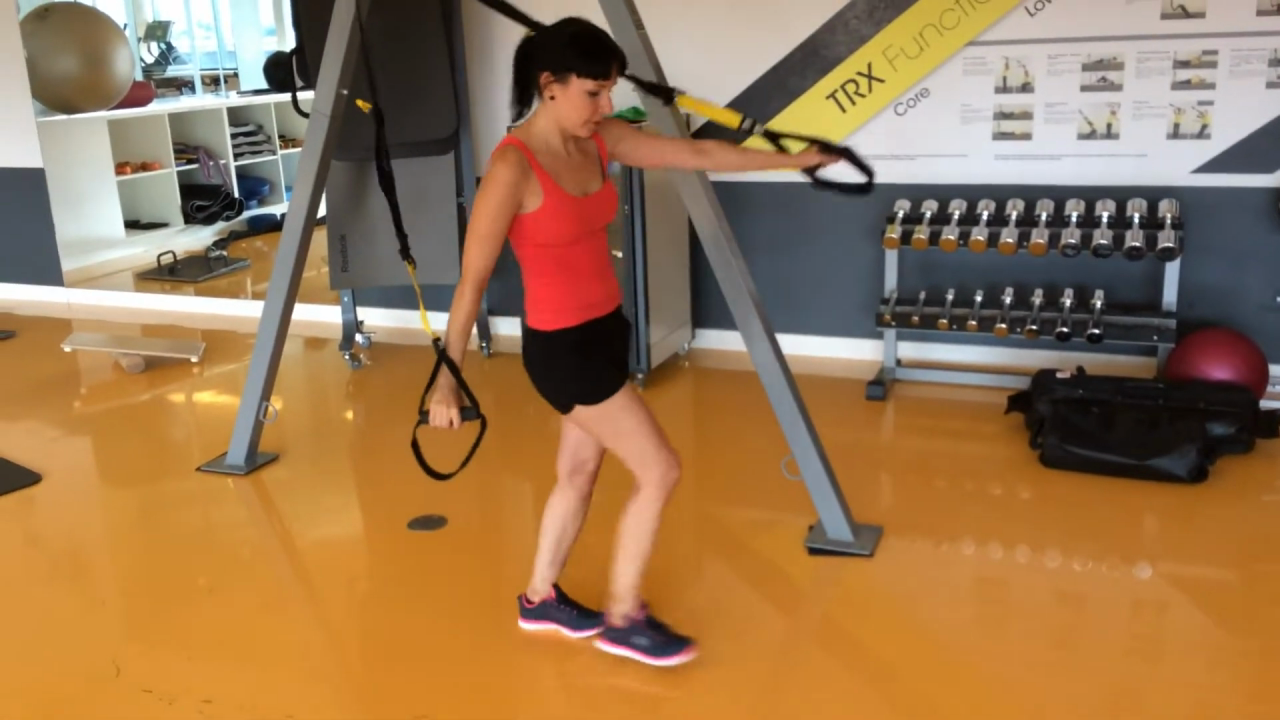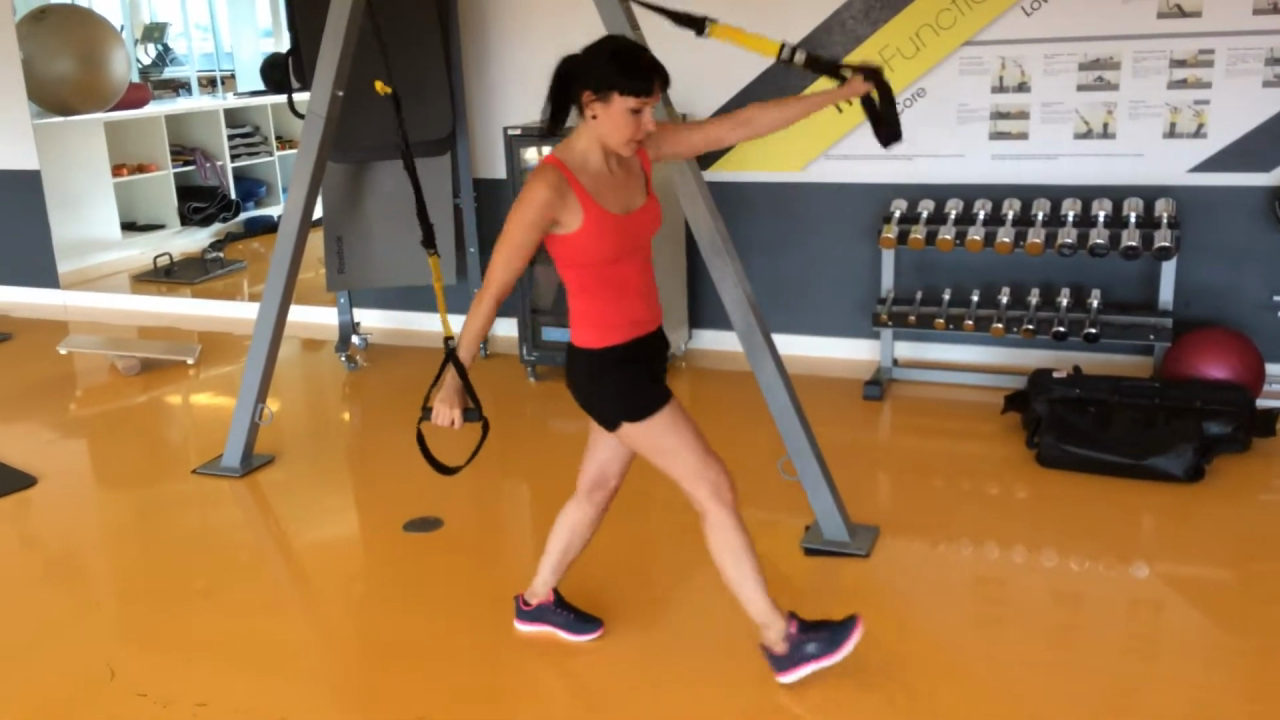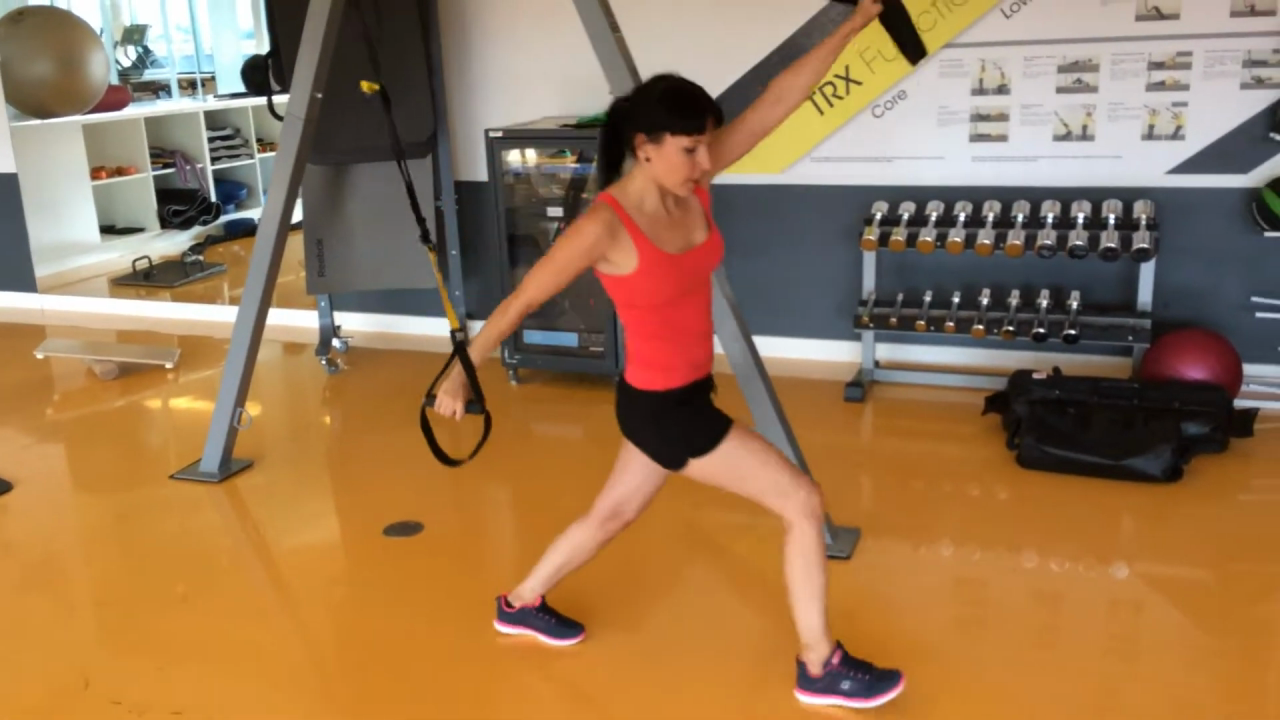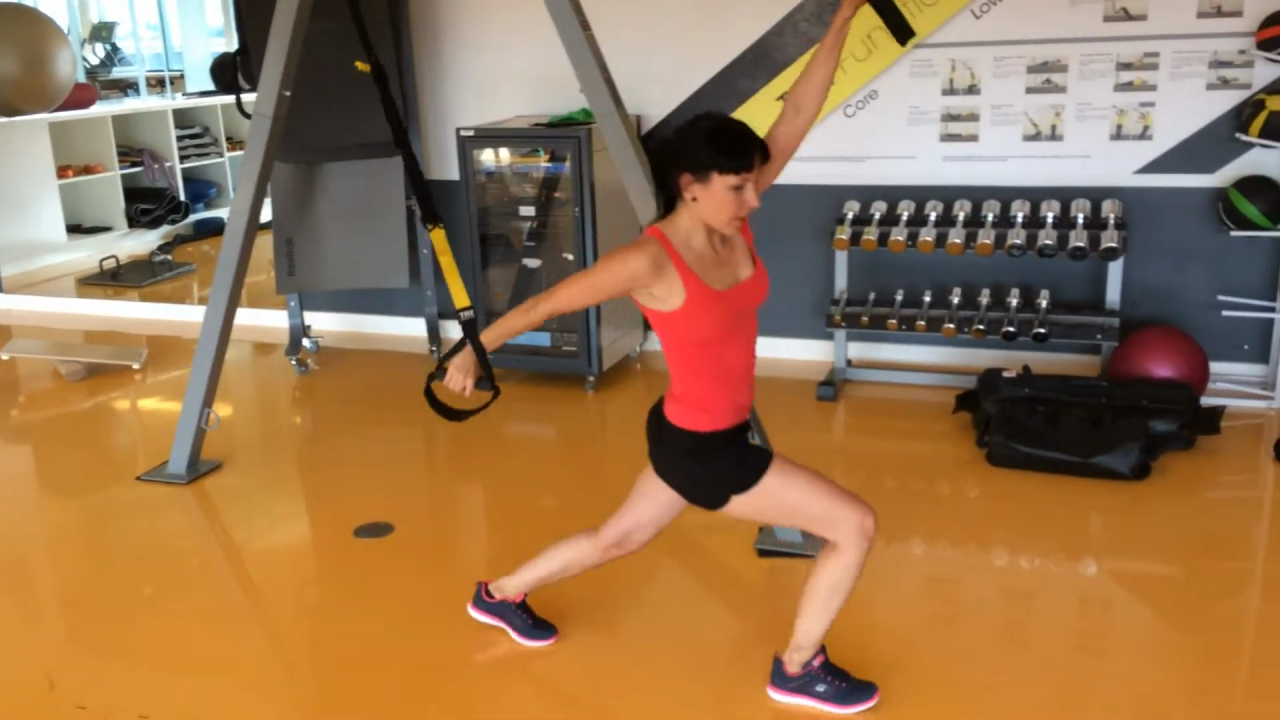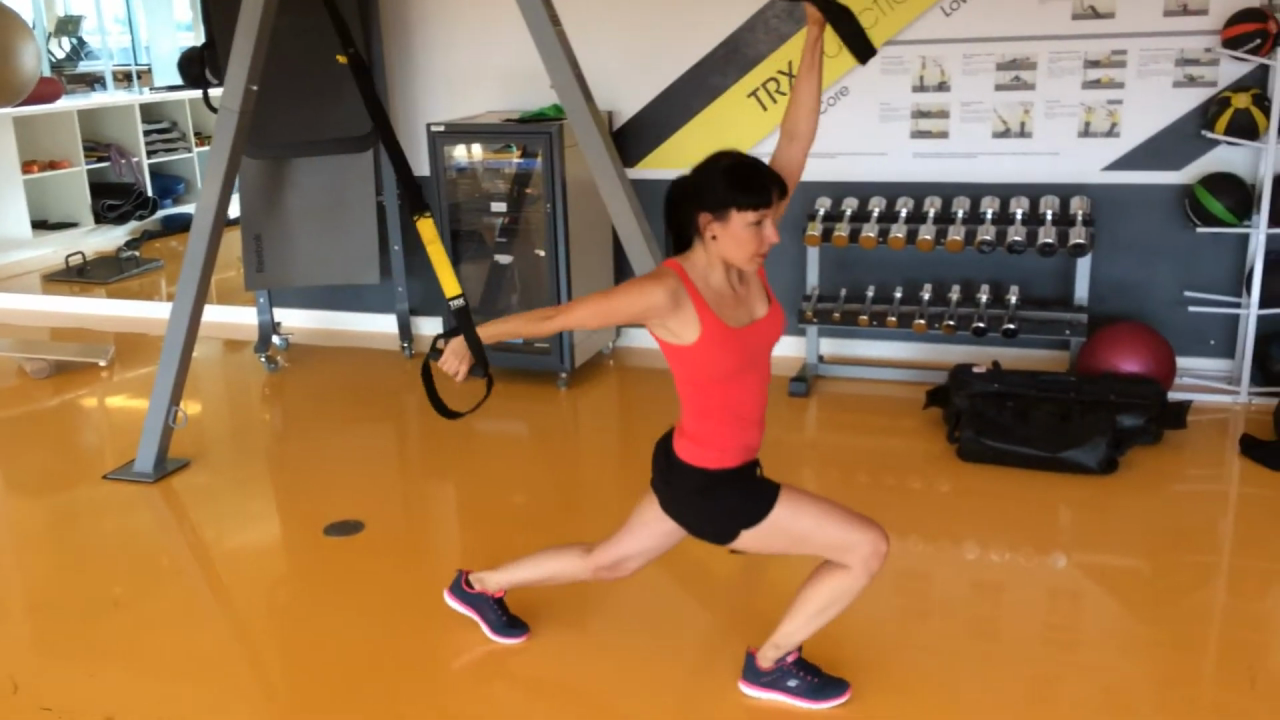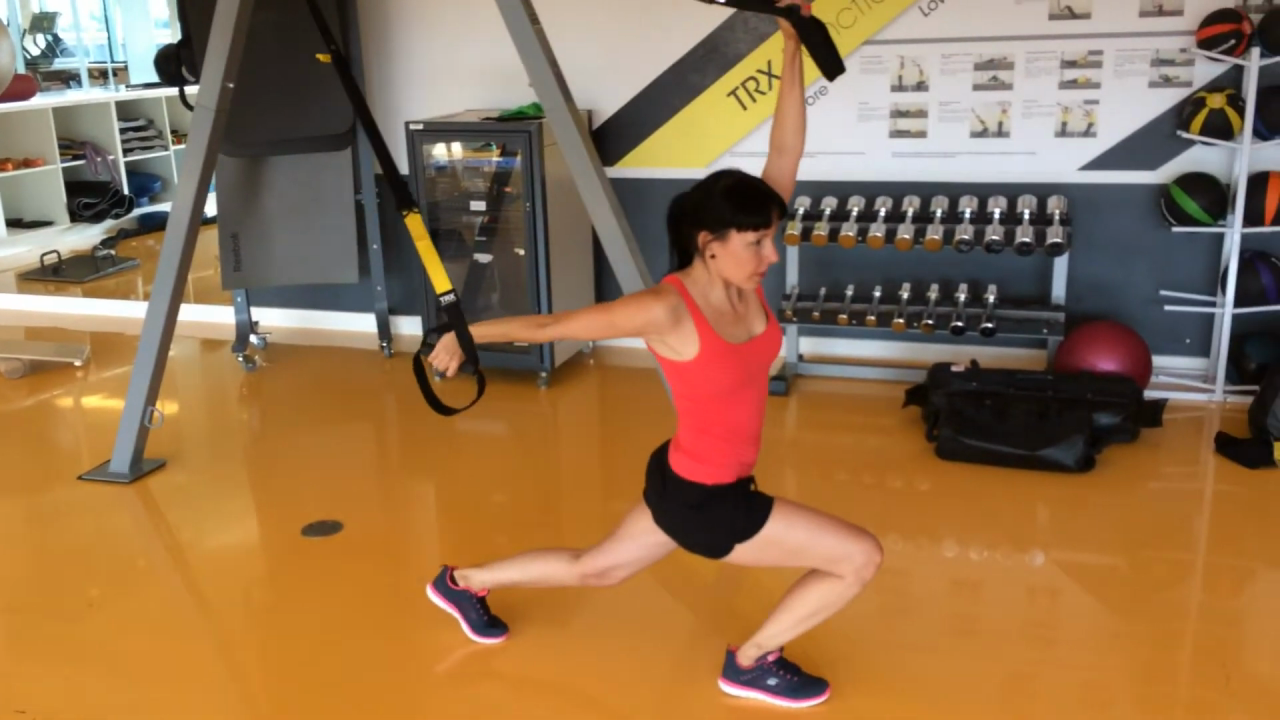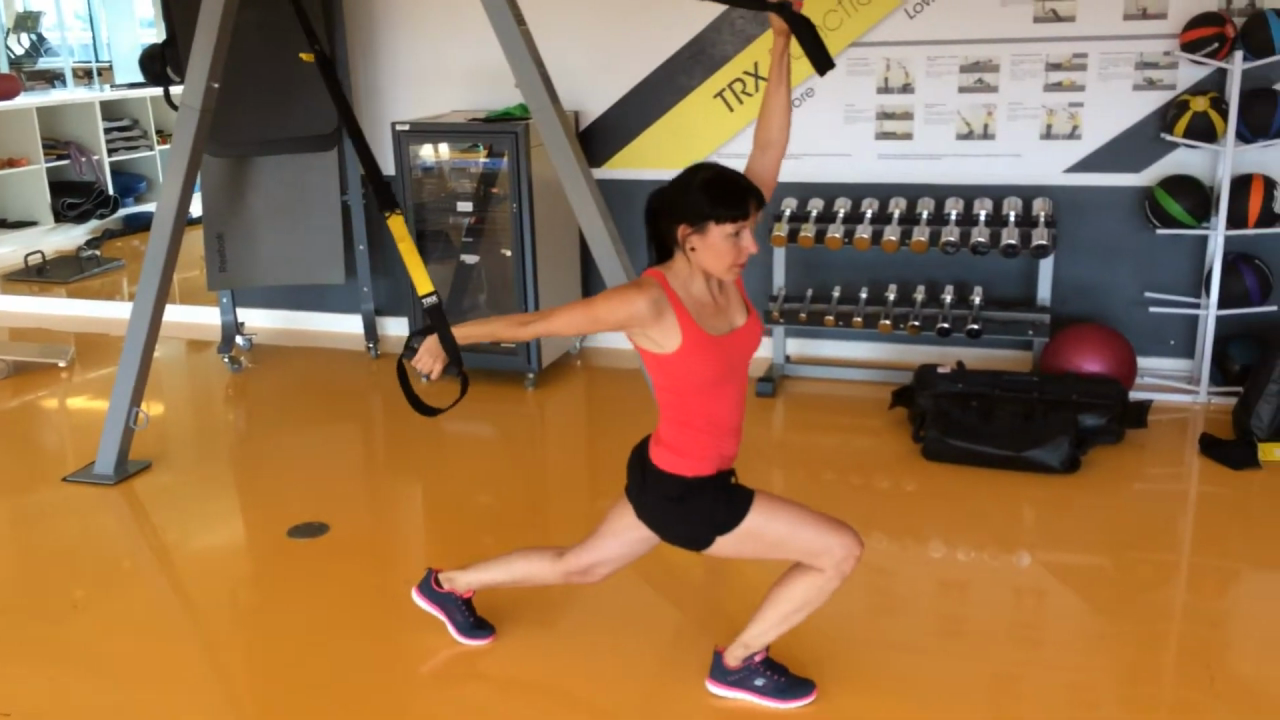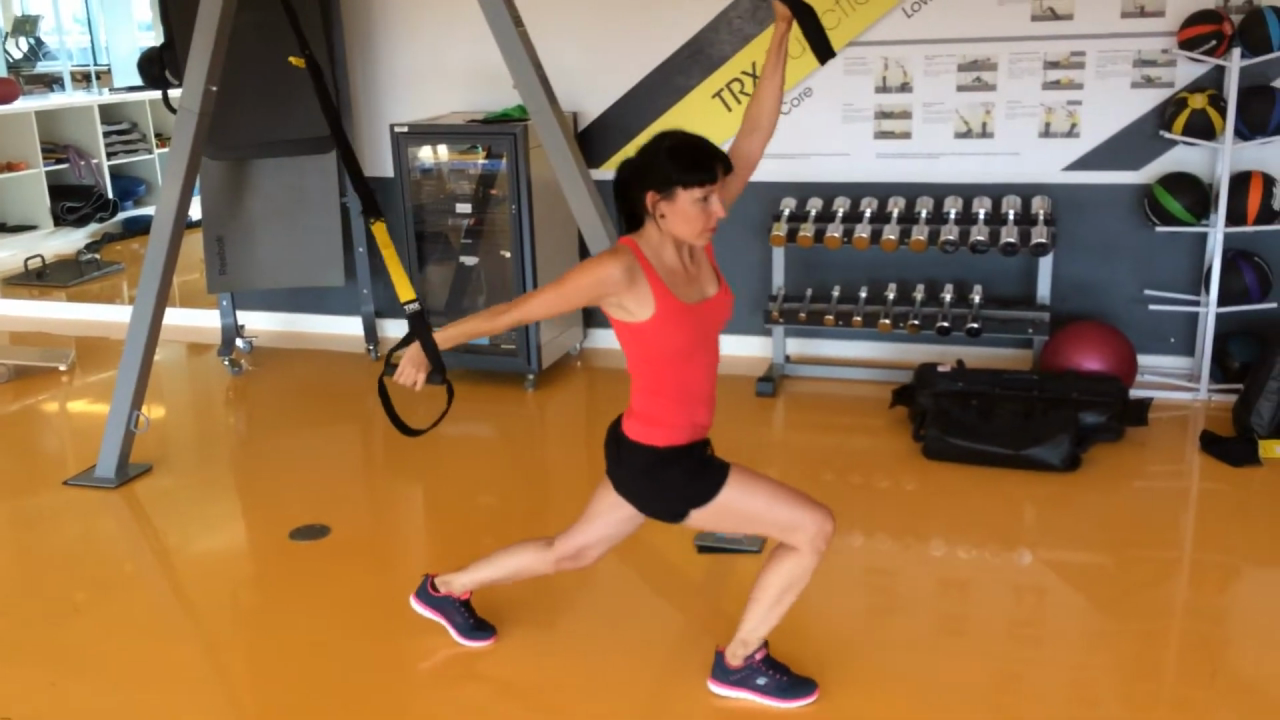
dt=0.2s
person 1, frame 1
left shoulder: (598, 139)
right shoulder: (512, 166)
left elbow: (691, 155)
right elbow: (472, 279)
left wrist: (786, 161)
right wrist: (447, 378)
left hip: (605, 330)
right hip: (562, 347)
left knee: (578, 473)
right knee: (660, 473)
left ankle: (539, 597)
right ankle: (625, 617)
person 1, frame 2
left shoulder: (640, 151)
right shoulder: (550, 188)
left elbow: (735, 125)
right elbow: (492, 290)
left wrist: (830, 96)
right wrist: (453, 380)
left hip: (642, 350)
right hip: (606, 365)
left knee: (597, 487)
right knee: (715, 491)
left ankle: (538, 600)
right ankle: (781, 640)
person 1, frame 3
left shoulder: (689, 182)
right shoulder: (602, 227)
left elbow: (775, 103)
right elbow: (520, 301)
right wrist: (461, 373)
left hip: (682, 393)
right hip: (662, 406)
left knee: (614, 513)
right knee: (804, 505)
left ankle: (521, 604)
right ankle: (820, 666)
person 1, frame 4
left shoulder: (730, 217)
right shoulder: (648, 262)
left elbow: (800, 113)
right elbow: (545, 304)
right wrist: (472, 353)
left hip: (711, 432)
right hip: (699, 446)
left knee: (618, 537)
right knee: (854, 525)
left ankle: (499, 596)
person 1, frame 5
left shoulder: (743, 258)
right shoulder: (665, 295)
left elbow: (796, 141)
right elbow: (552, 317)
right wrist: (471, 340)
left hip: (713, 468)
right hip: (706, 484)
left knee: (610, 559)
right knee: (866, 548)
left ankle: (477, 587)
right ankle: (771, 664)
person 1, frame 6
left shoulder: (739, 273)
right shoulder: (665, 311)
left elbow: (785, 158)
right elbow: (549, 324)
right wrist: (464, 336)
left hip: (710, 483)
right hip: (699, 498)
left knee: (596, 569)
right knee: (860, 558)
left ankle: (461, 584)
right ankle: (750, 662)
person 1, frame 7
left shoulder: (720, 269)
right shoulder: (647, 302)
left elbow: (769, 154)
right elbow: (532, 322)
right wrist: (447, 337)
left hip: (696, 476)
right hip: (681, 491)
left knee: (580, 566)
right knee: (840, 550)
left ankle: (446, 587)
right ankle: (739, 663)
person 1, frame 8
left shoulder: (692, 237)
right shoulder: (619, 270)
left elbow: (755, 136)
right elbow: (512, 310)
right wrist: (429, 344)
left hip: (676, 450)
right hip: (658, 462)
left knee: (570, 550)
right knee: (812, 527)
left ankle: (444, 590)
right ankle: (740, 661)
